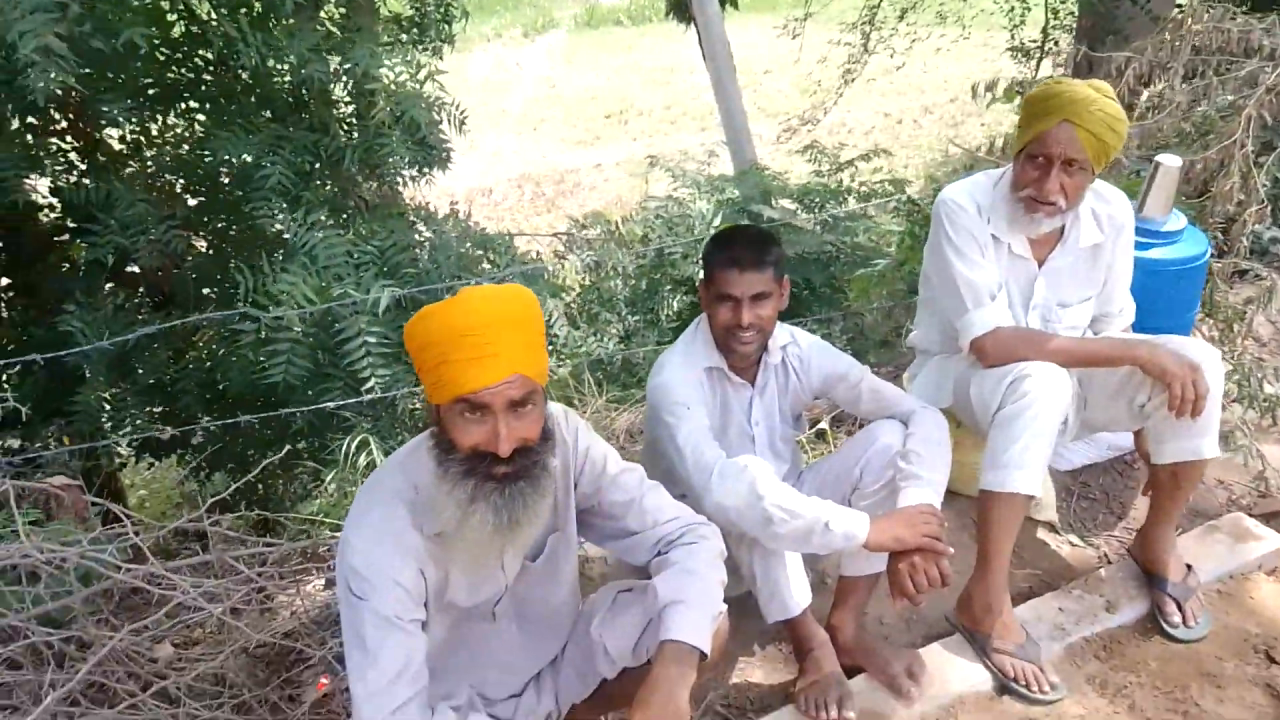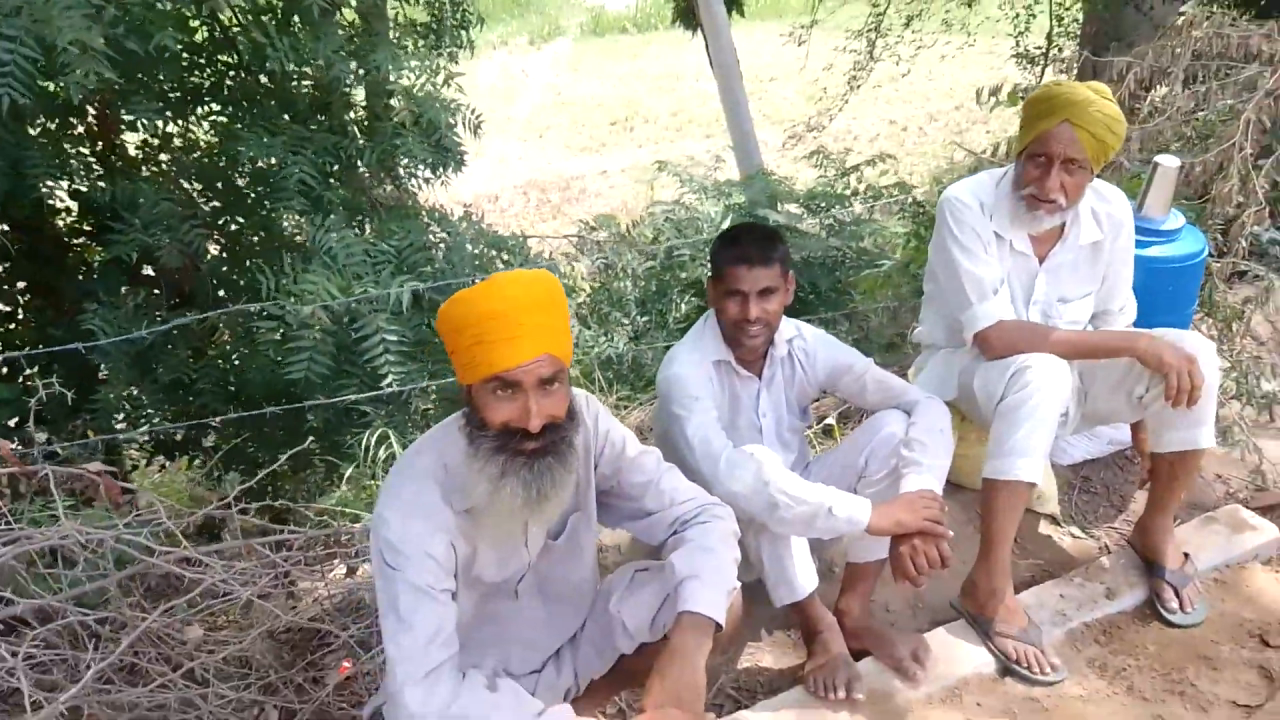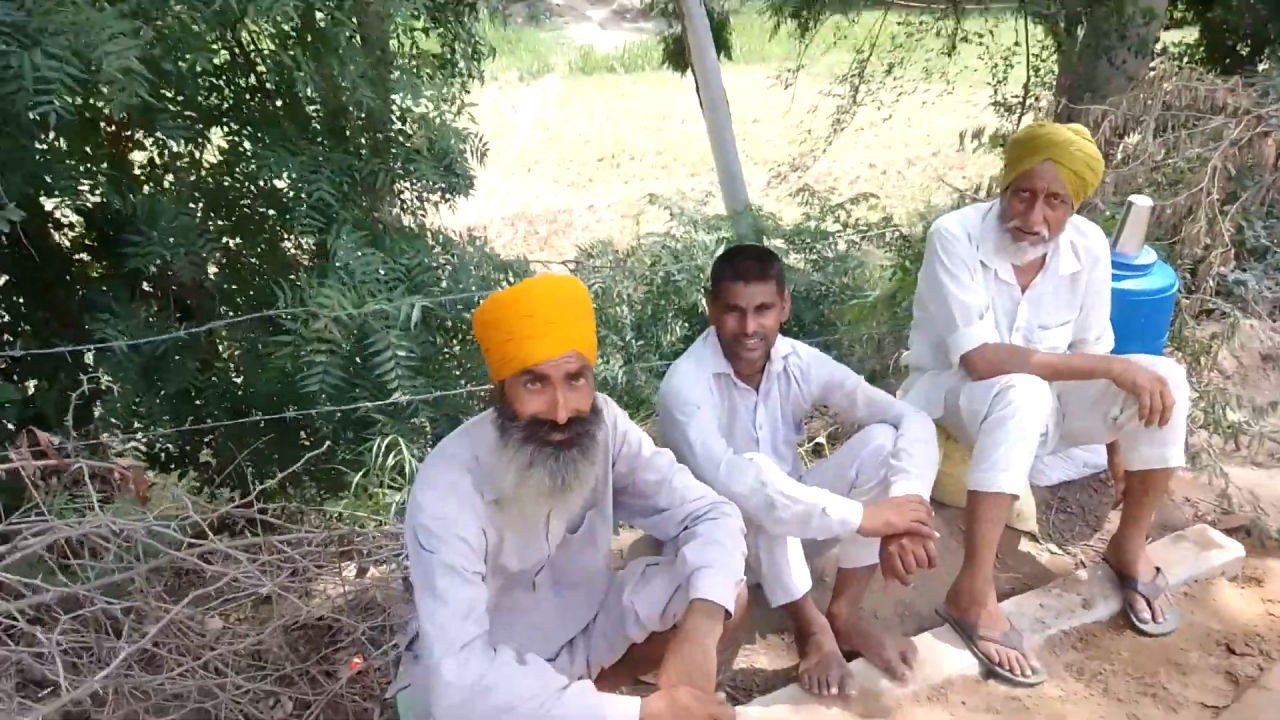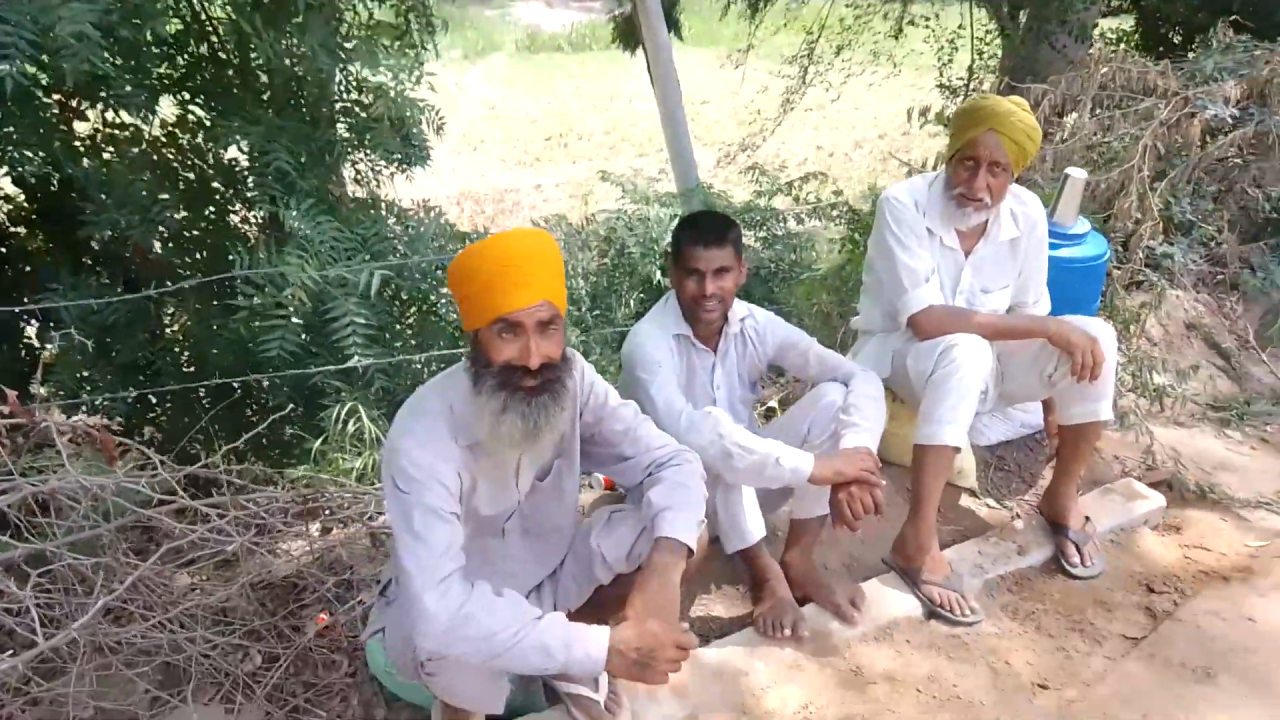
dt=0.3s
person 1, frame 1
left shoulder: (1112, 213)
right shoulder: (963, 207)
left elbow: (1111, 329)
right elbow: (991, 344)
left wrist: (1147, 428)
right wrist: (1140, 355)
left hip: (1058, 379)
right hip: (960, 374)
left knee: (1195, 363)
right knee: (1039, 380)
left ankle: (1156, 542)
right ankle: (984, 601)
person 1, frame 2
left shoulder: (1110, 211)
right shoulder: (967, 205)
left elbow: (1111, 325)
right elbow: (994, 337)
left wrist: (1143, 420)
right wrist: (1139, 346)
left hip: (1059, 373)
right hip: (964, 370)
left knee: (1191, 356)
right knee: (1040, 372)
left ankle: (1156, 531)
right ankle: (989, 586)
person 1, frame 3
left shoulder: (1089, 245)
right shoulder: (956, 236)
left elbow: (1091, 351)
right elbow: (981, 358)
left wrist: (1118, 440)
right wrist: (1112, 368)
left hip: (1039, 397)
right hip: (951, 392)
left knee: (1164, 379)
right knee: (1023, 390)
left ankle: (1129, 545)
right ankle: (972, 593)
person 1, frame 4
left shoulder: (1026, 213)
right shoulder: (903, 204)
left elbow: (1027, 315)
right elbow: (926, 321)
left wrist: (1052, 397)
right wrist: (1048, 328)
left hip: (979, 360)
right hip: (897, 354)
left knee: (1094, 338)
right knee: (965, 351)
left ankle: (1061, 496)
right ankle: (917, 541)
person 2, frame 1
left shoulder: (800, 351)
right shoulder: (676, 378)
left elbow: (923, 417)
right elbow: (718, 491)
left wrist: (915, 516)
right wrist: (866, 530)
left hip: (789, 522)
left knee: (889, 438)
right knee: (747, 478)
left ankle: (845, 630)
right ankle: (811, 644)
person 2, frame 2
left shoulder: (806, 345)
right shoulder: (685, 371)
left elbow: (925, 406)
right elbow: (726, 479)
left wrist: (917, 505)
right wrist: (868, 514)
left hip: (799, 510)
left knee: (893, 427)
right knee: (755, 468)
left ankle: (853, 614)
right ankle: (819, 628)
person 2, frame 3
left shoulder: (800, 363)
right shoulder: (686, 383)
left elbow: (912, 420)
right elbow: (727, 481)
left wrist: (906, 510)
right wrist: (860, 516)
left hip: (792, 525)
left knee: (882, 440)
right knee: (753, 492)
left ankle: (844, 616)
right ankle: (812, 628)
person 2, frame 4
left shoulder: (756, 325)
right shoulder: (647, 344)
left elbow: (861, 378)
right elbow: (687, 433)
left wrist: (855, 460)
right wrist: (812, 467)
left hip: (748, 478)
left knee: (833, 396)
right knee: (709, 449)
left ankle: (797, 563)
right ankle: (766, 576)
person 3, frame 1
left shoulder: (562, 436)
right shoulder: (384, 526)
left elbow: (689, 537)
left wrist: (671, 678)
left hip: (555, 661)
left knee: (705, 621)
person 3, frame 2
left shoulder: (582, 421)
right shoulder: (417, 499)
left elbow: (703, 517)
left wrist: (688, 649)
left hip: (572, 641)
left knee: (719, 599)
person 3, frame 3
left shoulder: (601, 426)
right shoulder: (448, 490)
left elbow: (712, 515)
right elbow: (461, 681)
left wrist: (699, 632)
left hip: (580, 630)
right hip: (489, 674)
left knee: (725, 587)
person 3, frame 4
left shoulder: (570, 378)
right shoulder: (424, 433)
left elbow: (674, 463)
right elbow: (439, 613)
left wrist: (664, 570)
right wrist: (606, 649)
left hip: (547, 576)
right hip: (459, 613)
left knee: (683, 535)
right knee: (454, 640)
left ankle: (562, 643)
